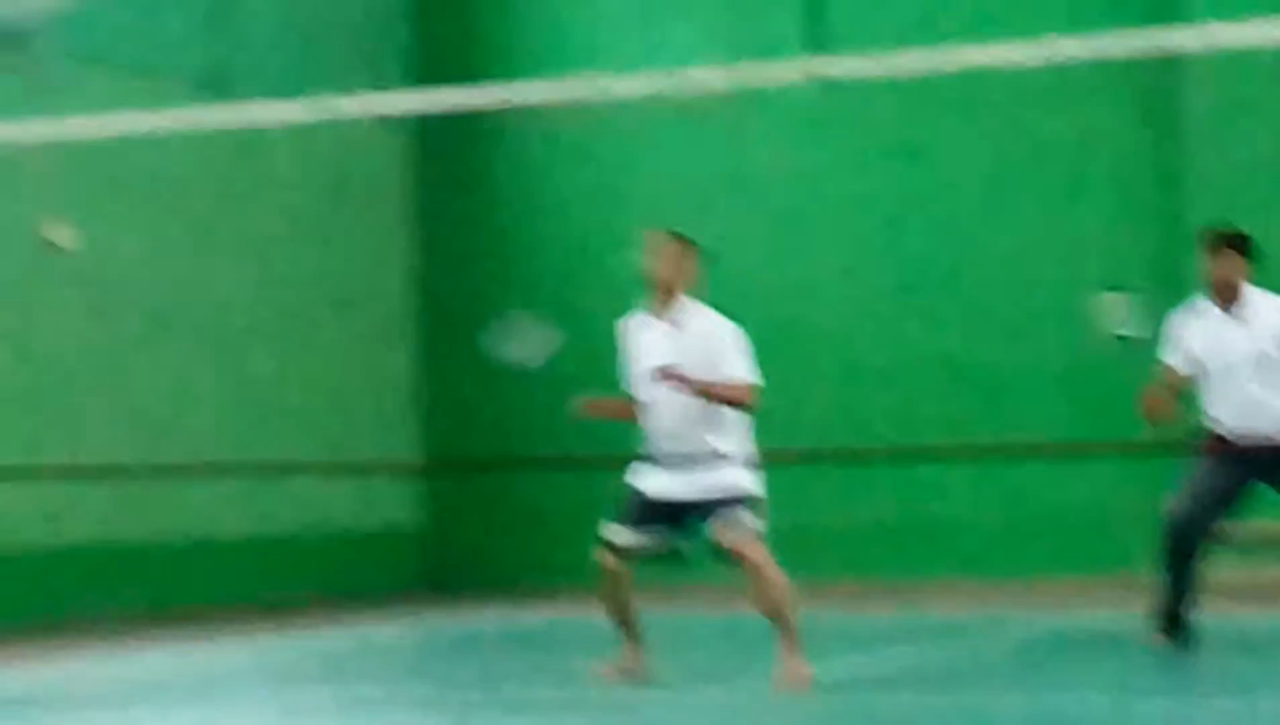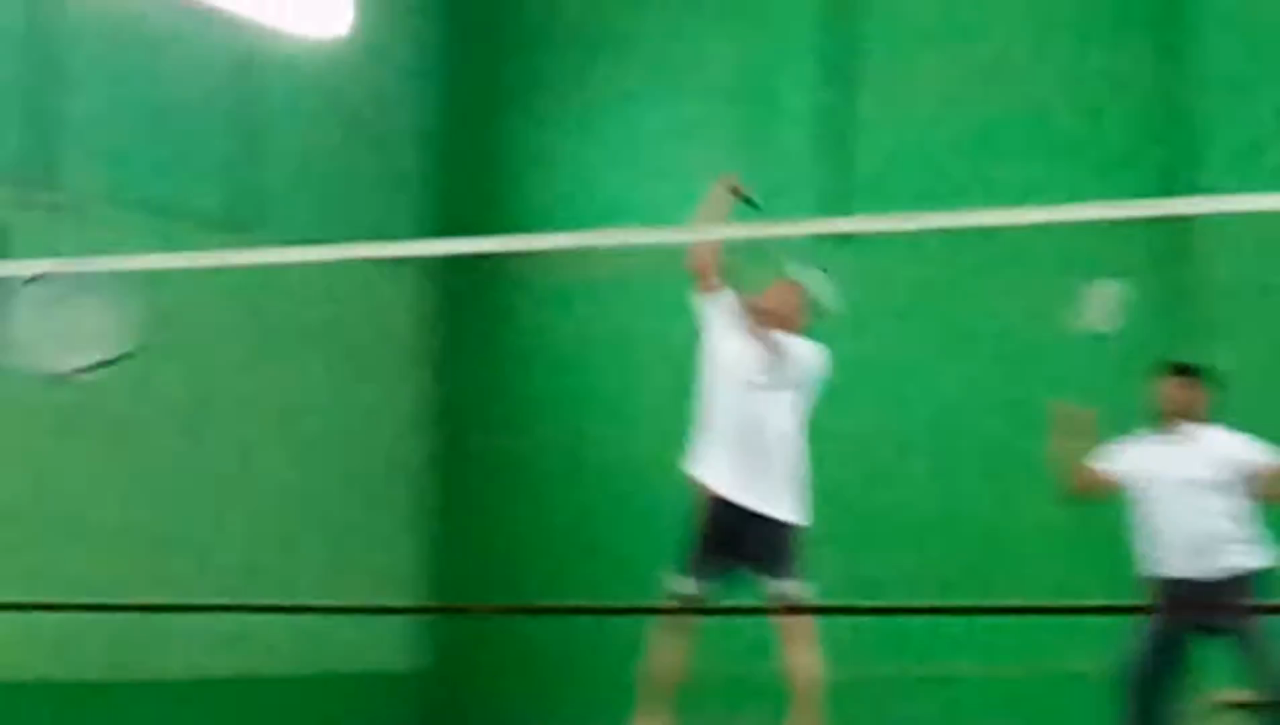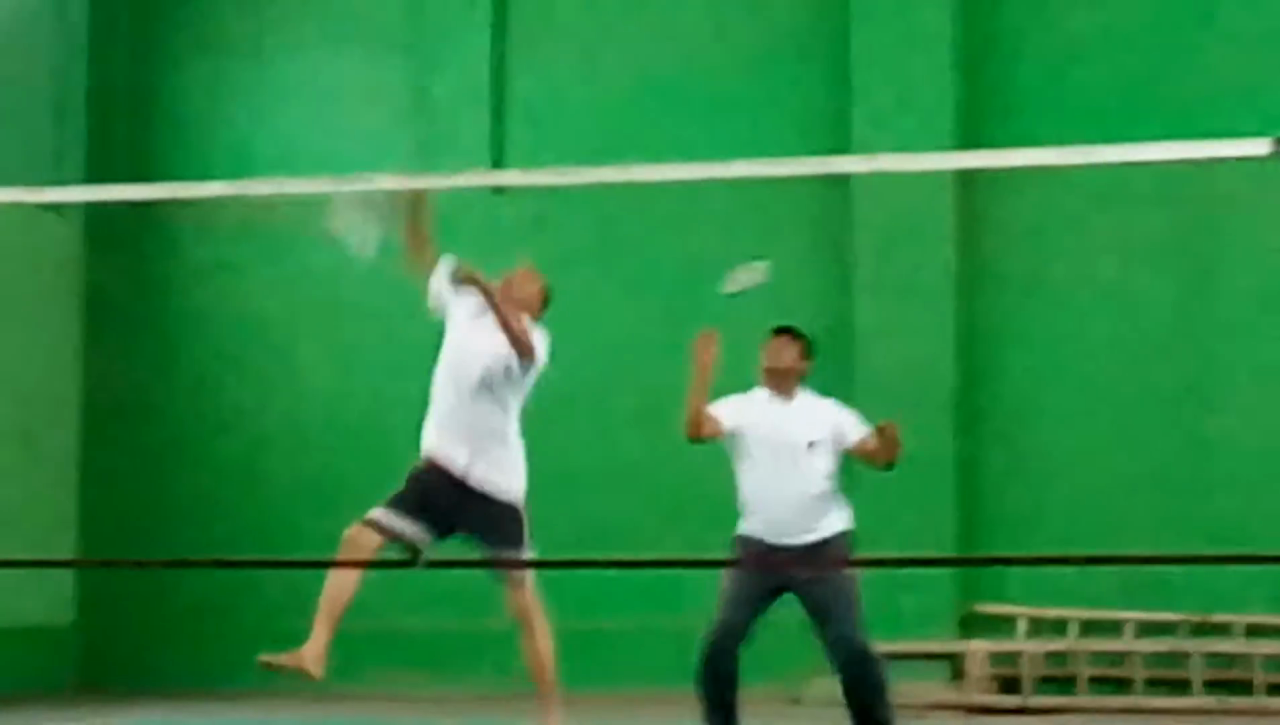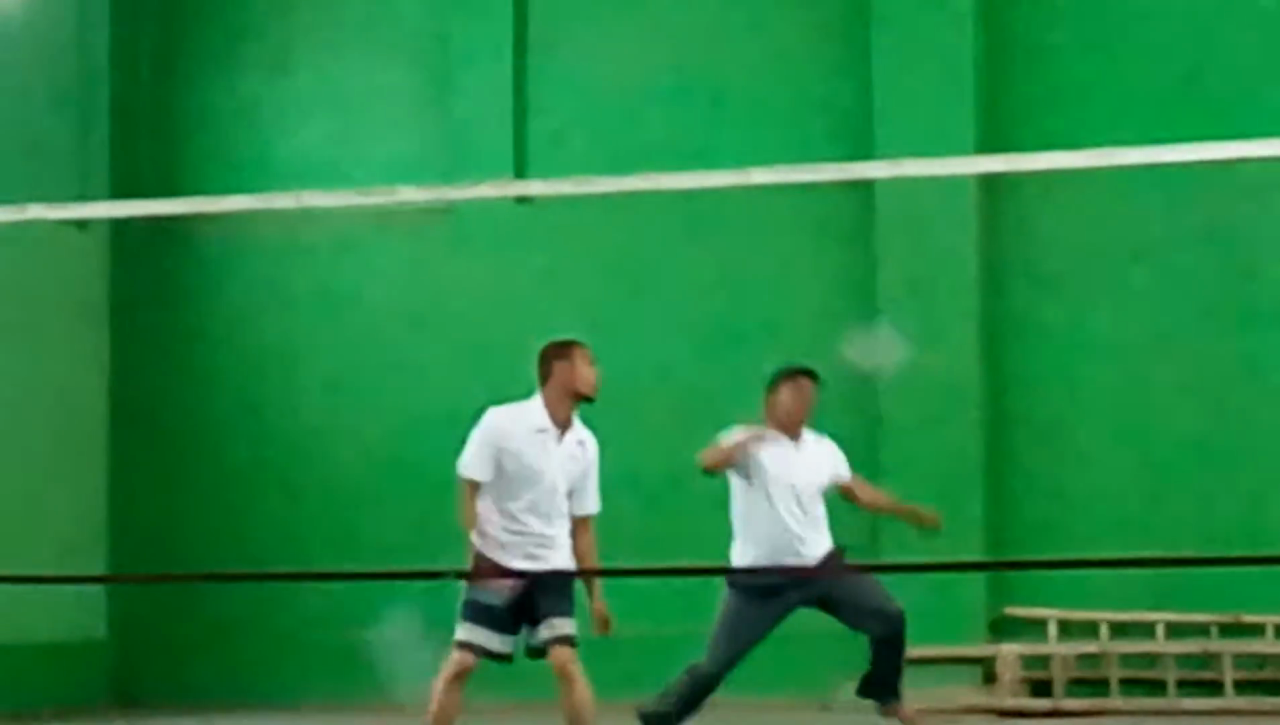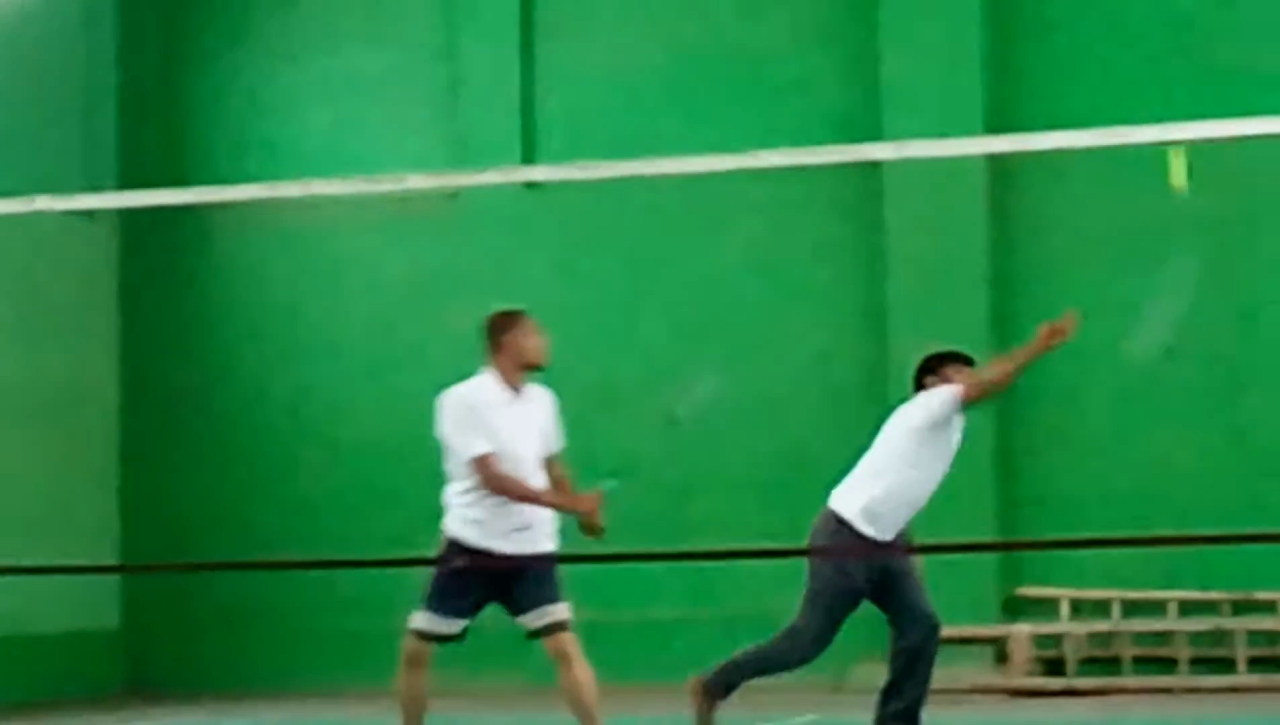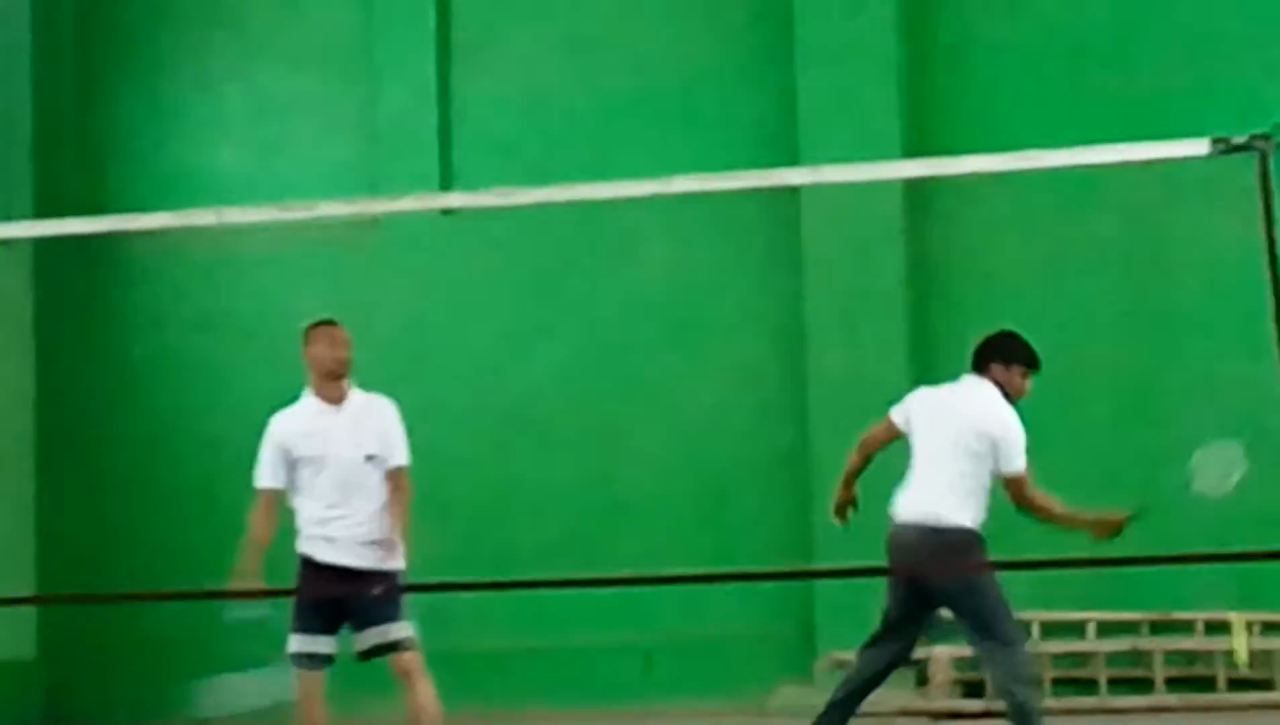
dt=0.3s
person 1, frame 1
left shoulder: (718, 330)
right shoulder: (633, 330)
left elbow: (746, 397)
left wrist: (692, 382)
right wrist: (602, 407)
left hip: (719, 467)
right hip: (660, 473)
left knee: (749, 551)
right knee: (608, 560)
left ankle: (793, 653)
right ankle: (632, 651)
person 1, frame 2
left shoulder: (808, 356)
right shoulder: (724, 325)
left elbow: (779, 352)
right elbow: (700, 259)
right wrist: (720, 197)
left hip: (774, 504)
right hip: (720, 496)
left knee: (793, 623)
right knee: (678, 614)
person 1, frame 3
left shoulder: (532, 344)
right shoulder: (466, 308)
left elbow: (522, 345)
right elbow: (421, 257)
left wrist: (488, 289)
right wrist: (413, 205)
left hip: (492, 486)
right hip: (441, 472)
left knee: (523, 599)
right knee: (357, 539)
right ankle: (315, 652)
person 1, frame 4
left shoulder: (585, 444)
right shoulder: (499, 423)
left elbow: (582, 527)
right elbow: (470, 495)
left wrist: (596, 596)
right wrist: (482, 554)
left hip: (551, 570)
right hip: (497, 563)
left knee: (565, 664)
right knee: (459, 666)
person 1, frame 5
left shoulder: (544, 402)
right shoulder: (461, 400)
right elbow: (492, 478)
left wrist: (581, 511)
right wrist: (569, 504)
left hip: (530, 549)
right hip: (471, 544)
left knee: (565, 647)
right knee: (415, 650)
person 1, frame 6
left shoulder: (380, 410)
right shoulder: (284, 426)
left elbow: (398, 482)
right elbow: (265, 506)
left wrist: (395, 537)
right wrist: (249, 571)
left hip: (375, 563)
right hip: (319, 562)
left knee: (407, 666)
right knee: (307, 677)
person 2, frame 1
right shoulder: (1186, 323)
right elbow: (1171, 386)
right wrist: (1155, 404)
right hip: (1227, 444)
right knee: (1181, 524)
right ankle: (1172, 619)
person 2, frame 2
left shoulder: (1229, 445)
right shoulder: (1133, 453)
right elbow: (1080, 485)
right wrist: (1067, 434)
left hip: (1233, 581)
right hip: (1175, 588)
right knee: (1146, 681)
person 2, frame 3
left shoulder: (828, 413)
right shoulder: (738, 407)
left elbow: (881, 458)
right elbow: (696, 431)
left wrist: (889, 440)
right wrist: (702, 372)
left hip: (819, 547)
right hip: (759, 549)
left knee: (849, 644)
right knee: (721, 641)
person 2, frame 4
left shoulder: (824, 449)
right shoulder: (745, 441)
left elbow: (860, 492)
right elbow: (708, 463)
left wrist: (911, 512)
right wrist: (749, 438)
left hip: (820, 567)
right hip: (758, 577)
left knee: (888, 618)
right knee: (717, 663)
left ankle: (884, 692)
person 2, frame 5
left shoulder: (940, 424)
right shoulder: (933, 406)
right elbow: (981, 386)
right wrist: (1038, 346)
left hip: (879, 542)
right hip: (845, 537)
left knee: (921, 626)
right knee: (809, 639)
right ankle: (714, 686)
person 2, frame 6
left shoulder: (927, 398)
right shoulder: (1002, 419)
left elbow: (867, 444)
right elbow: (1025, 498)
left wrist: (844, 489)
right wrist: (1089, 523)
left hip: (905, 535)
right hip: (950, 540)
left knee: (891, 642)
right knee: (1002, 643)
